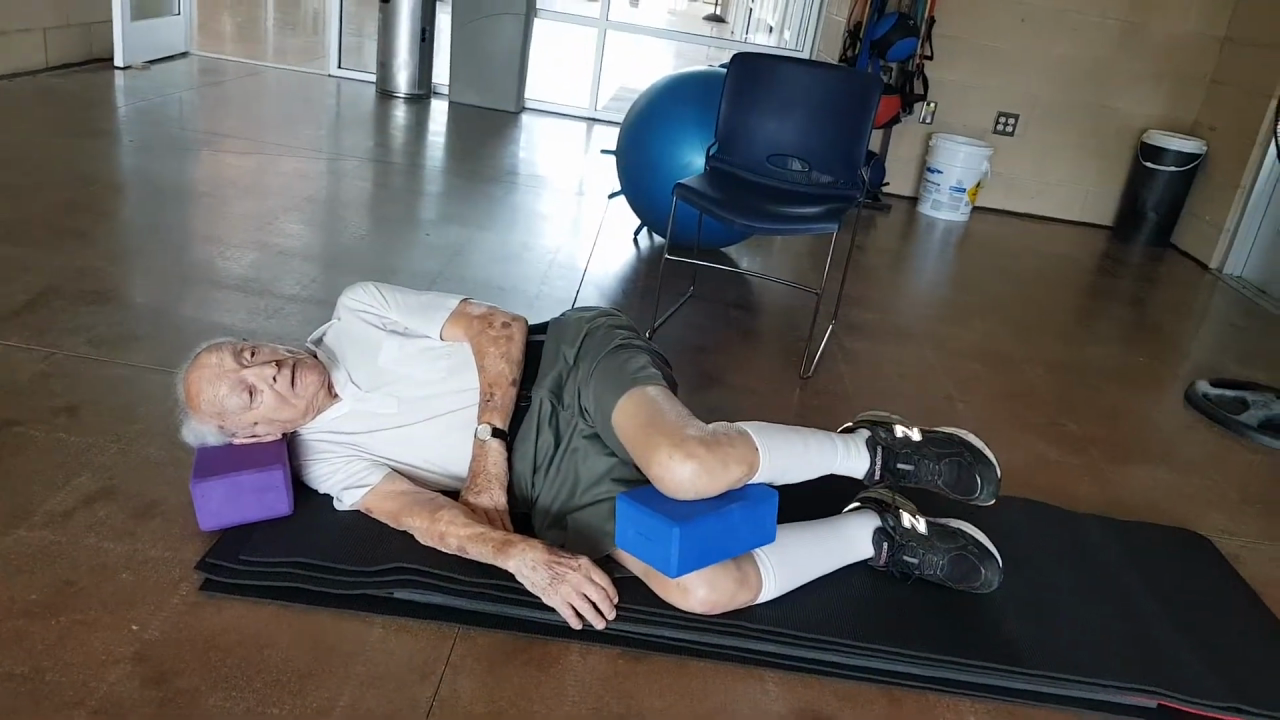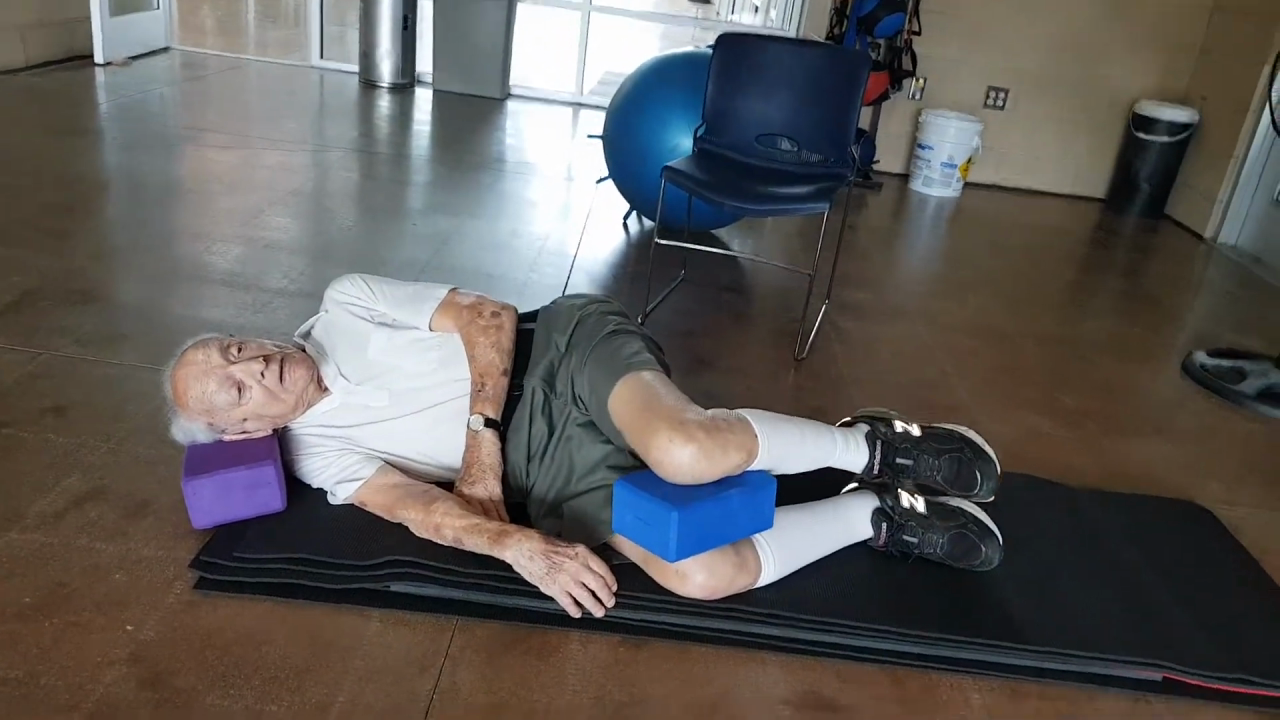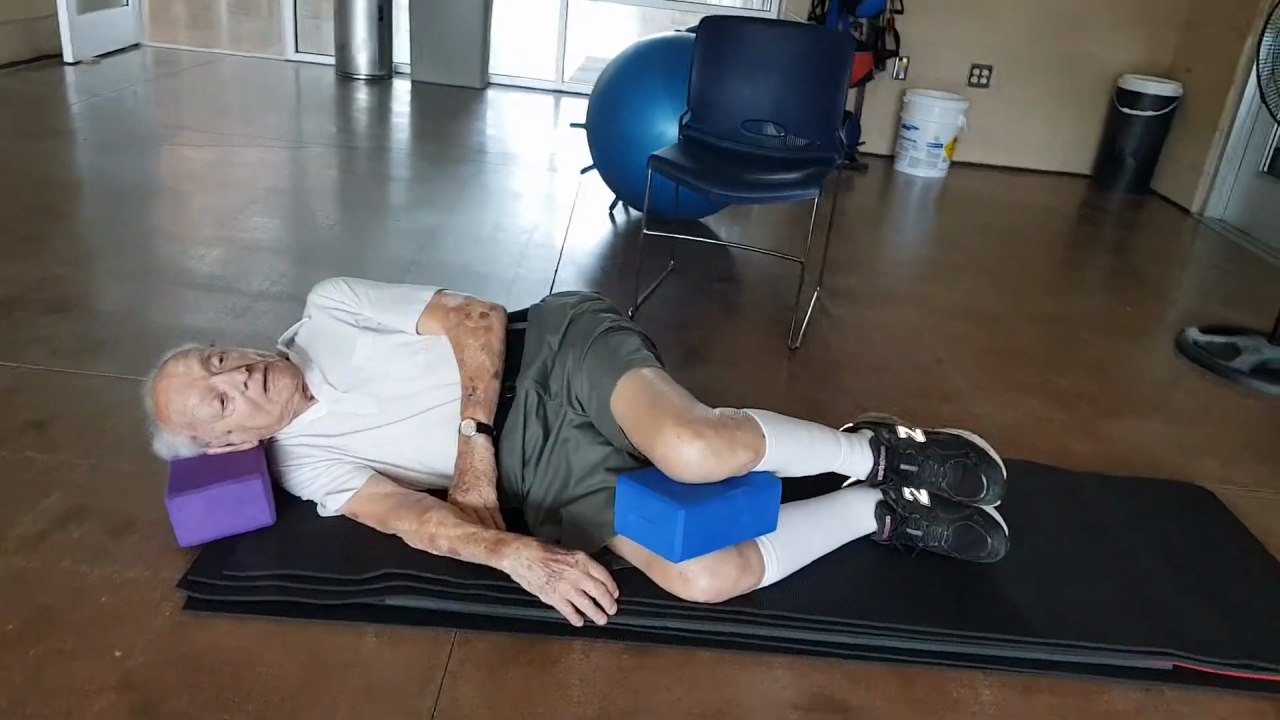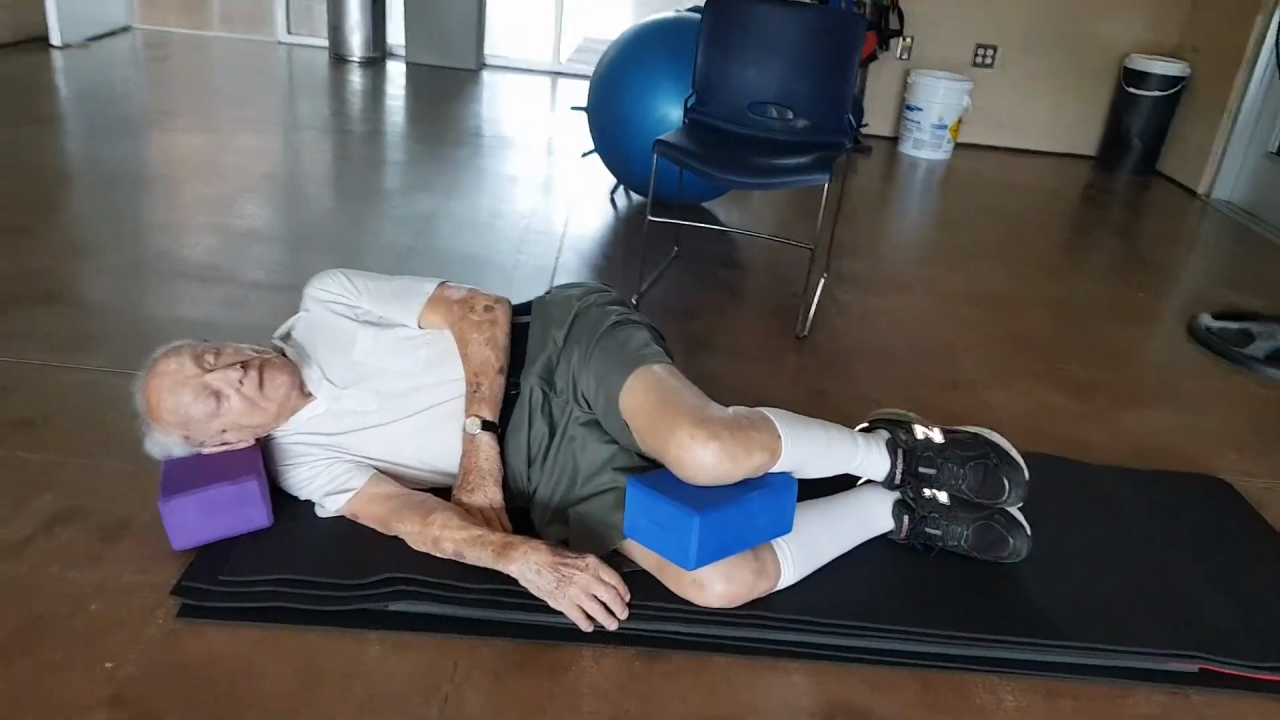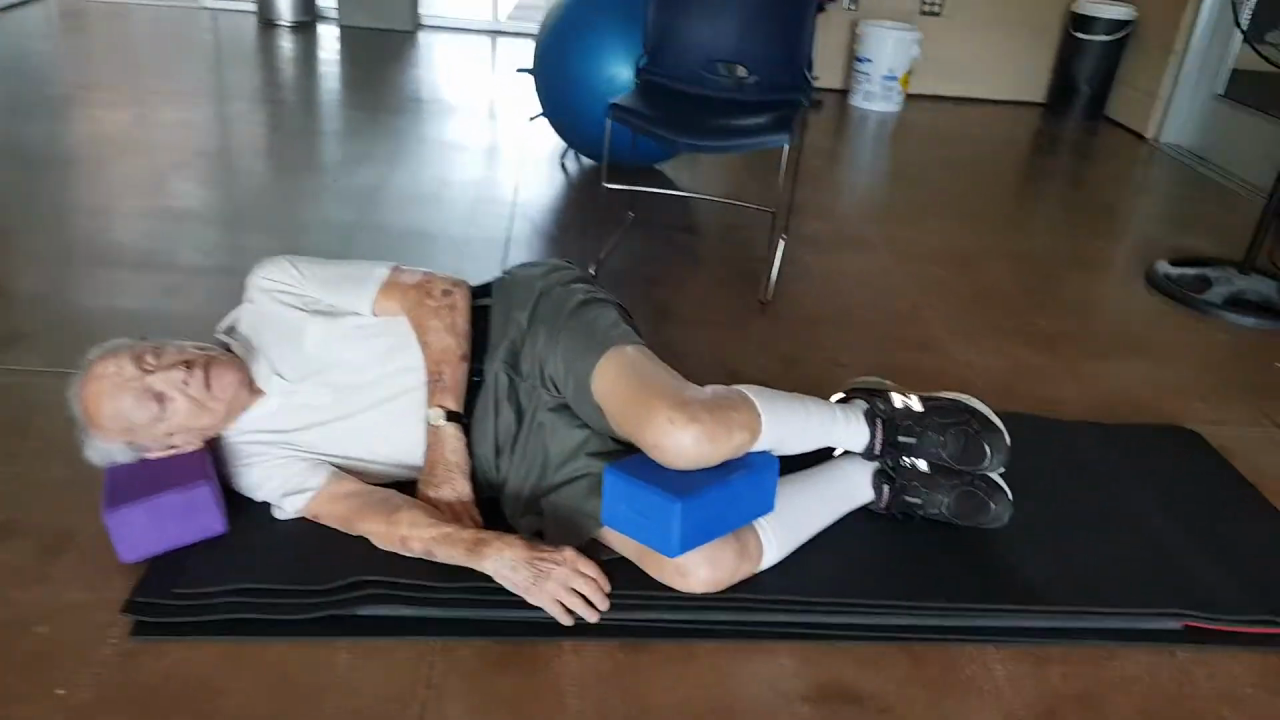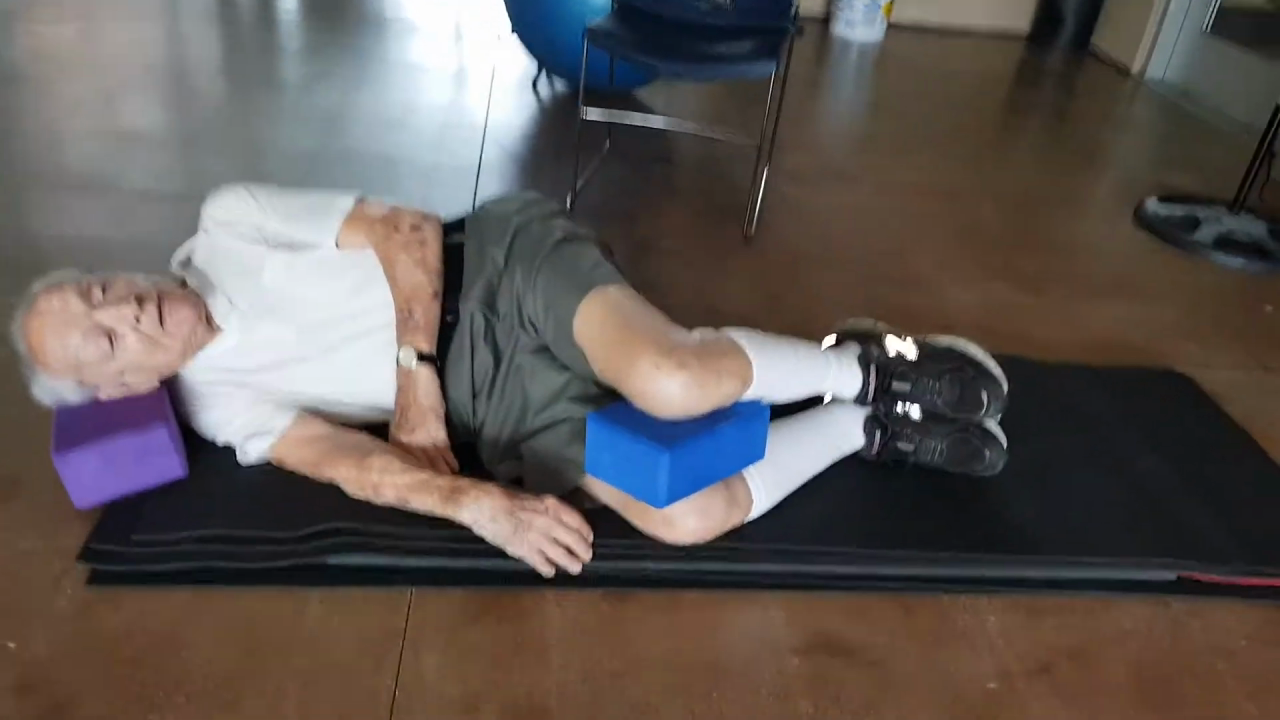
dt=0.2s
person 1, frame 1
left shoulder: (357, 311)
right shoulder: (325, 461)
left elbow: (499, 328)
right elbow: (426, 517)
left wrist: (487, 442)
right wrist: (523, 557)
right hip: (556, 480)
left knee: (685, 466)
right knee: (703, 589)
left ankle: (869, 451)
right ankle: (880, 533)
person 1, frame 2
left shoulder: (344, 304)
right shoulder: (318, 456)
left elbow: (489, 318)
right elbow: (421, 509)
left wrist: (479, 431)
right wrist: (518, 547)
right hip: (550, 468)
left knee: (684, 449)
right knee: (702, 574)
left ankle: (866, 447)
right ankle: (877, 516)
person 1, frame 3
left shoulder: (327, 310)
right shoulder: (306, 466)
left elbow: (478, 319)
right elbow: (416, 519)
left wrist: (471, 436)
right wrist: (516, 555)
right hip: (546, 470)
left knee: (690, 447)
right knee: (705, 576)
left ankle: (869, 452)
right ankle: (881, 512)
person 1, frame 4
left shoulder: (324, 303)
right shoulder: (306, 465)
left elbow: (481, 313)
right elbow: (422, 520)
left wrist: (476, 436)
right wrist: (524, 557)
right hip: (556, 469)
left knee: (705, 450)
right knee: (719, 582)
left ankle: (887, 452)
right ankle: (897, 511)
person 1, frame 5
left shoulder: (271, 294)
right shoulder: (257, 464)
left elbow: (438, 299)
right elbow: (381, 519)
left wrist: (440, 428)
right wrist: (497, 552)
right hip: (521, 456)
left knee: (685, 433)
right knee: (699, 565)
left ankle: (864, 419)
right ankle: (873, 479)
person 1, frame 6
left shoulder: (228, 223)
right shoulder: (218, 404)
left elbow: (406, 232)
right elbow: (350, 463)
left wrist: (412, 370)
right wrist: (474, 504)
right hip: (496, 400)
left knee: (670, 382)
right knee: (687, 515)
left ankle: (856, 366)
right ankle: (863, 426)
